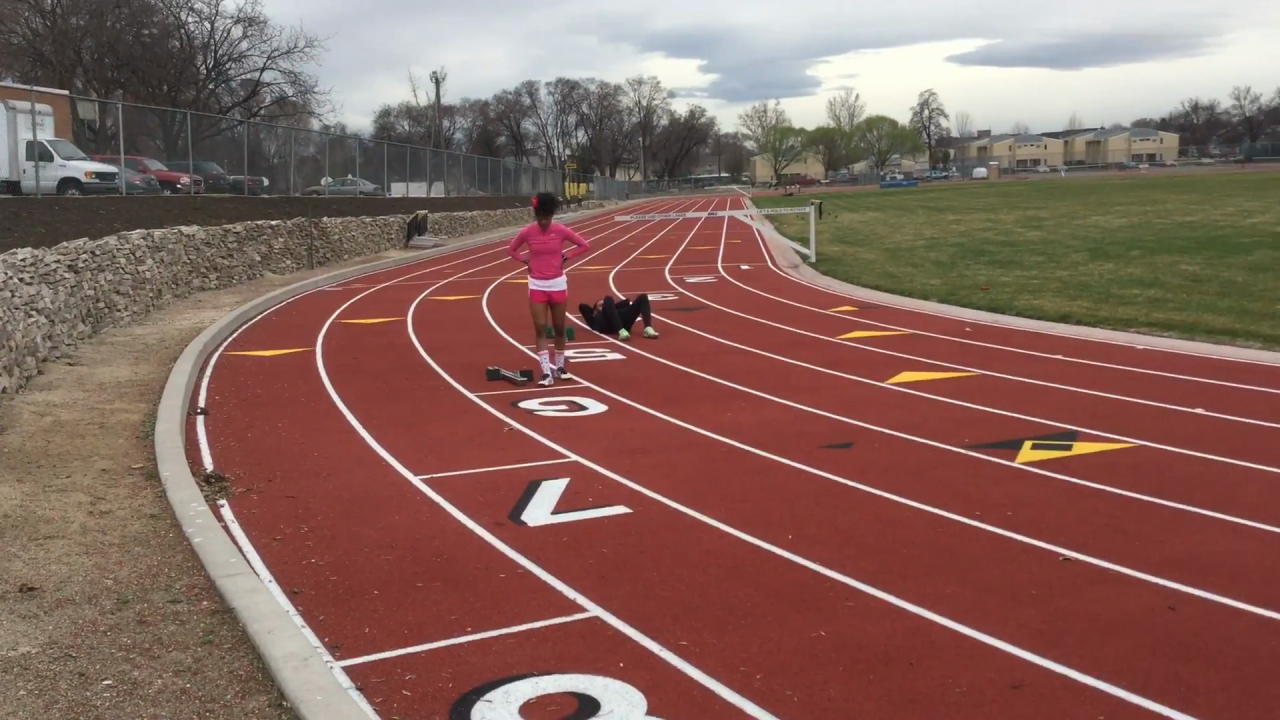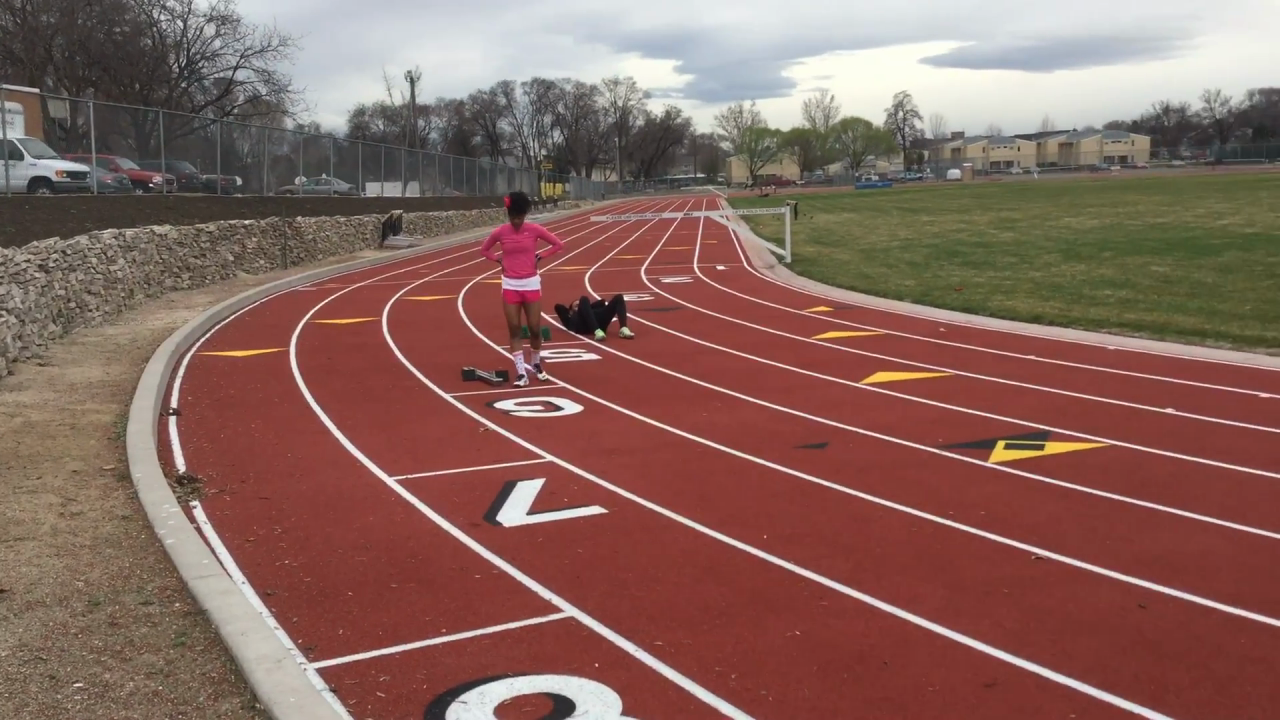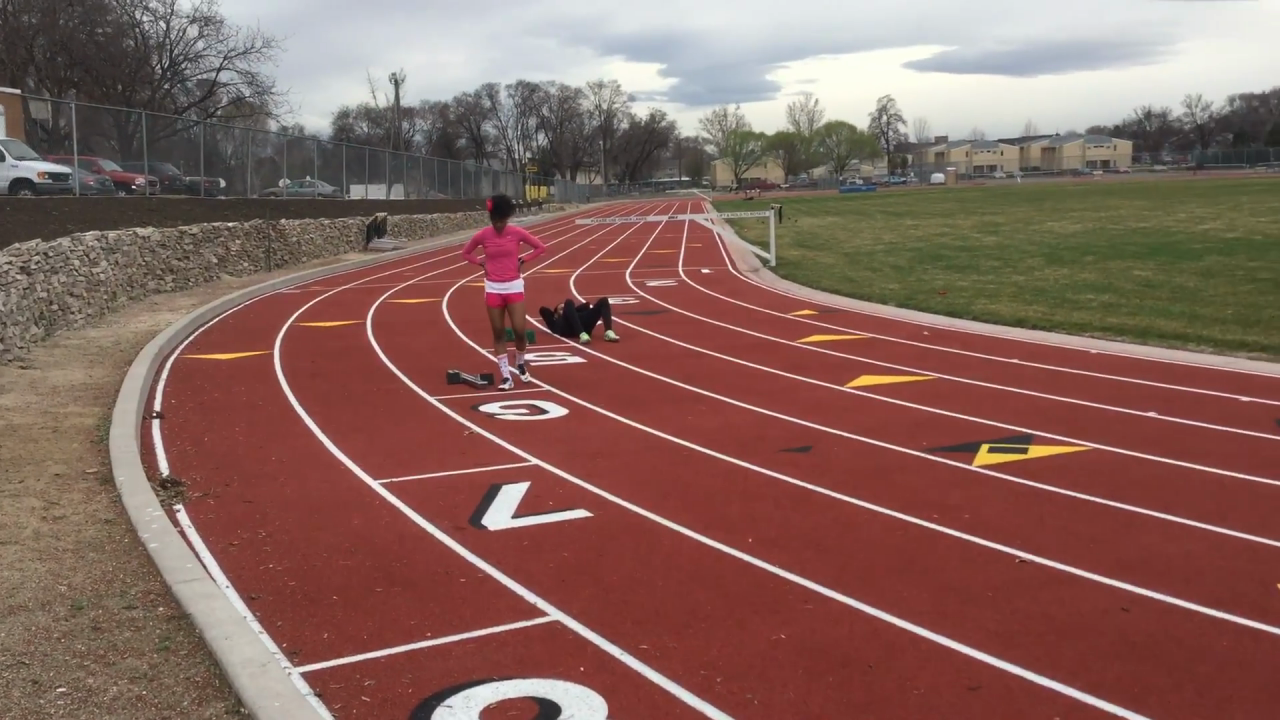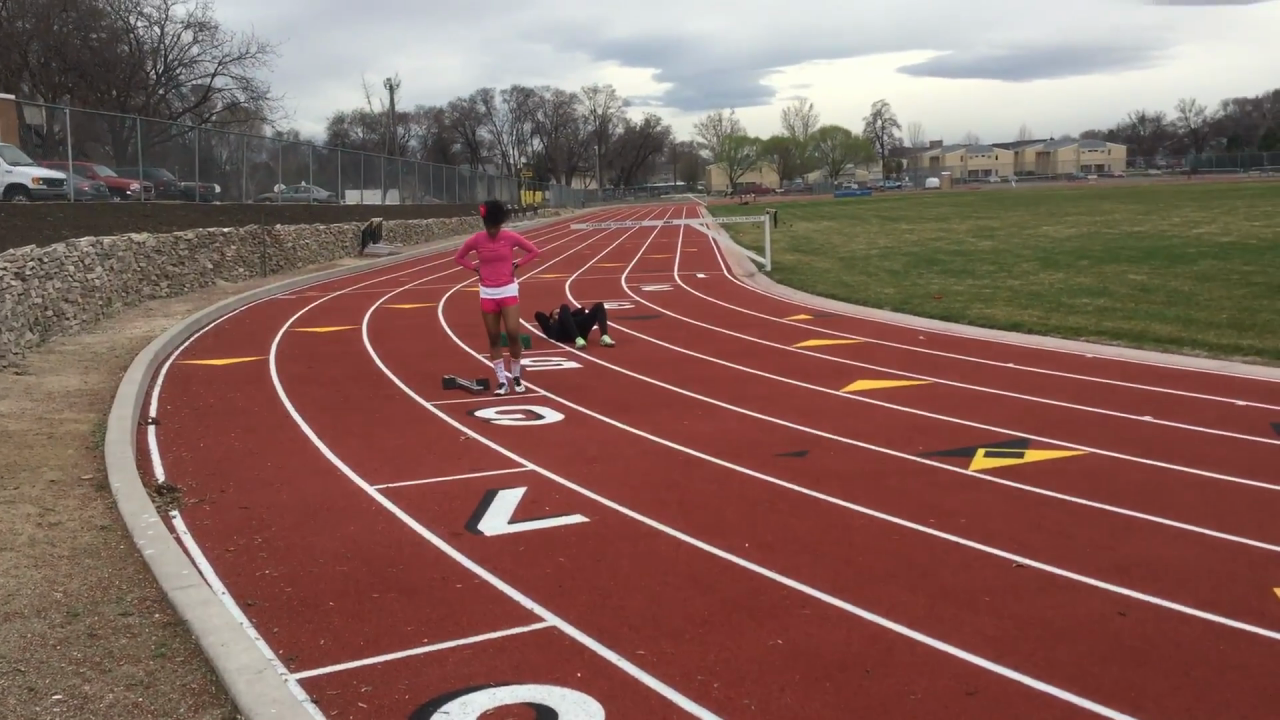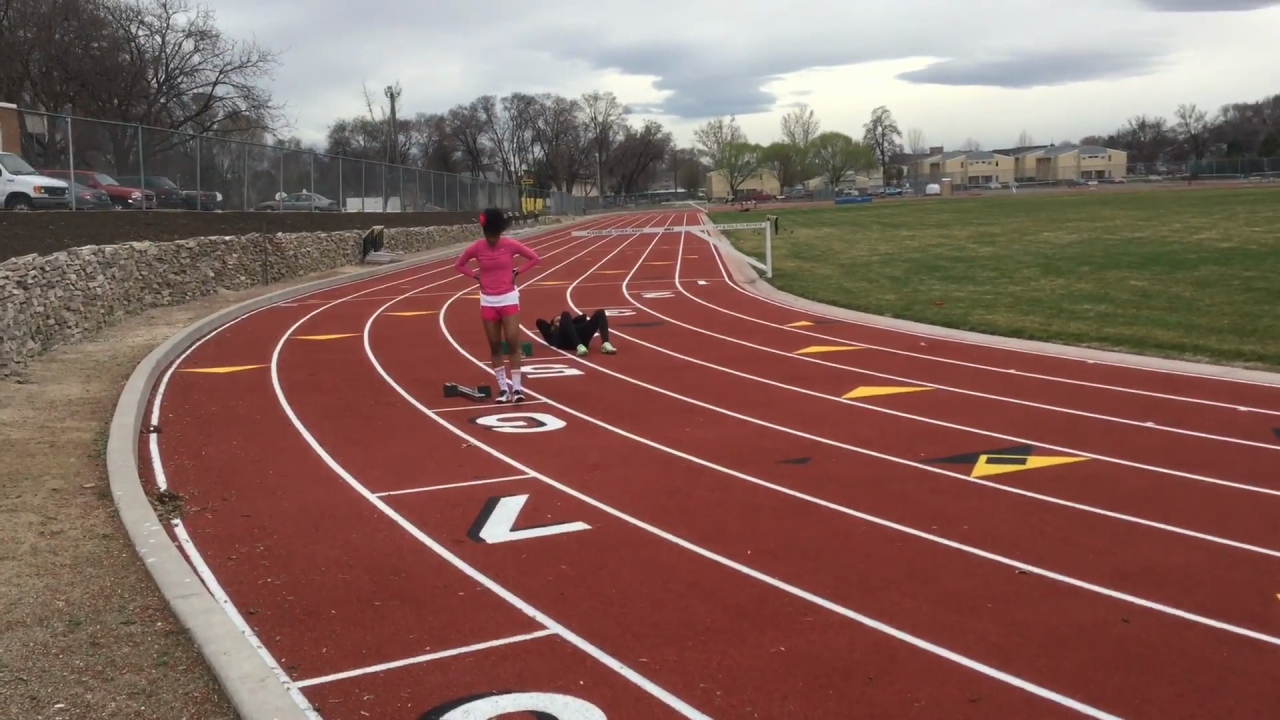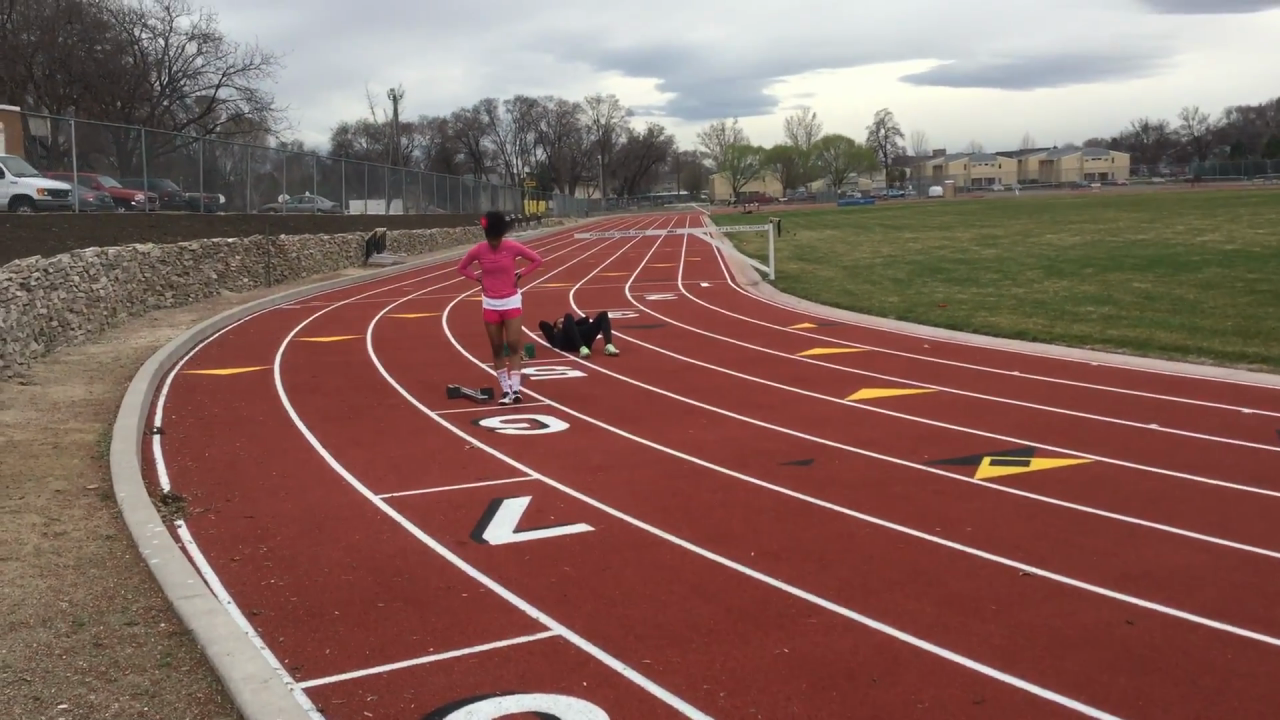
dt=0.1s
person 1, frame 1
left shoulder: (561, 231)
right shoulder: (527, 232)
left elbow: (584, 246)
right elbow: (511, 250)
left wrist: (565, 257)
right wrist: (526, 260)
left hip: (557, 284)
right hip: (536, 285)
left knee: (559, 328)
right knee: (540, 329)
left ankle: (559, 365)
right ankle: (546, 372)
person 1, frame 2
left shoulder: (534, 229)
right shoulder: (500, 232)
left elbow: (558, 244)
right elbow: (484, 250)
left wrist: (539, 256)
right wrist: (499, 259)
left hip: (531, 283)
right hip: (510, 285)
left knee: (534, 329)
right knee: (514, 330)
left ankle: (536, 363)
right ankle: (521, 373)
person 1, frame 3
left shoulder: (517, 233)
right shoulder: (483, 235)
left elbow: (540, 247)
right elbow: (466, 252)
left wrist: (522, 260)
right wrist: (482, 263)
left hip: (514, 286)
right hip: (493, 288)
left knee: (519, 330)
right knee: (498, 333)
left ankle: (520, 362)
right ankle: (506, 376)
person 1, frame 4
left shoulder: (510, 237)
right shoulder: (476, 240)
left elbow: (534, 251)
right elbow: (459, 257)
left wrist: (516, 264)
right wrist: (476, 267)
left hip: (508, 291)
right hip: (487, 293)
left knee: (513, 334)
right knee: (493, 338)
left ankle: (515, 374)
right ankle: (502, 381)
person 1, frame 5
left shoulder: (511, 245)
right shoulder: (476, 247)
left elbow: (534, 258)
right elbow: (459, 265)
left wrist: (517, 272)
right wrist: (477, 275)
left hip: (509, 299)
right hip: (488, 301)
left knee: (512, 343)
right knee: (495, 346)
left ankle: (517, 388)
right ankle: (503, 387)
person 1, frame 6
left shoulder: (513, 247)
right shoulder: (478, 250)
left elbow: (537, 260)
right elbow: (461, 268)
left wrist: (519, 275)
right wrist: (479, 278)
left hip: (511, 302)
right hip: (490, 304)
left knee: (513, 346)
right knee: (497, 349)
left ankle: (516, 389)
right ankle: (506, 389)
